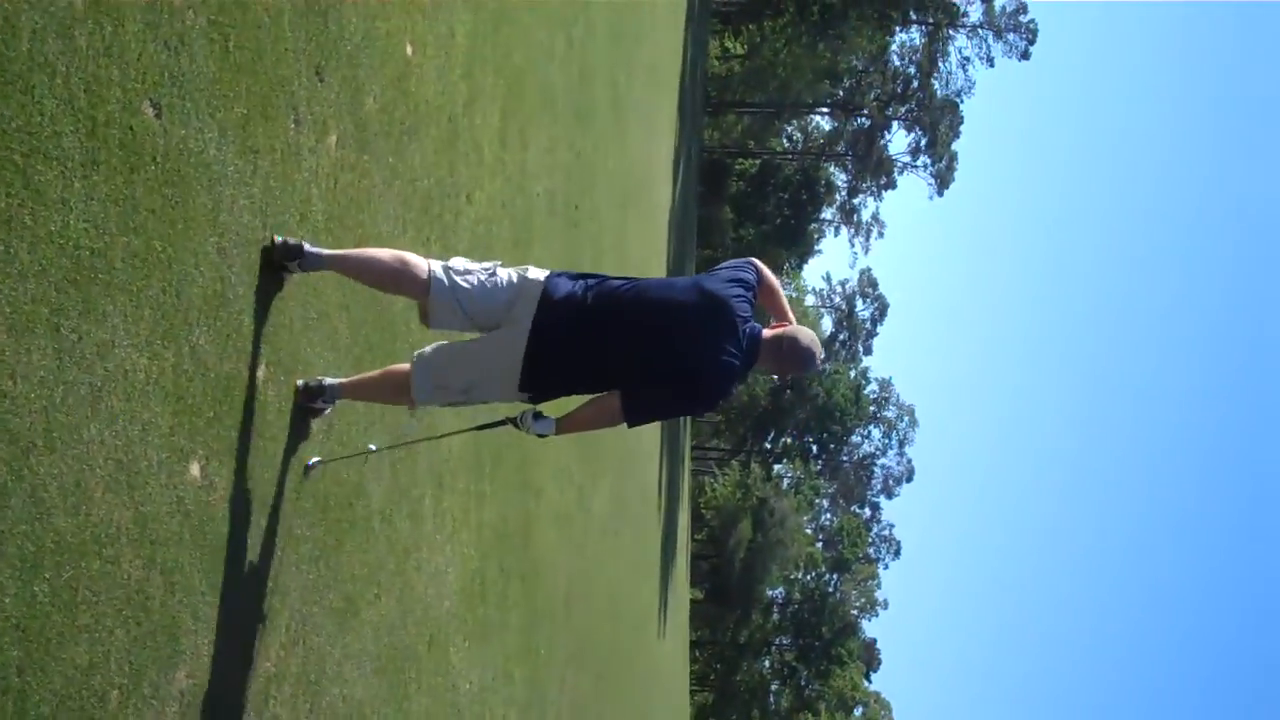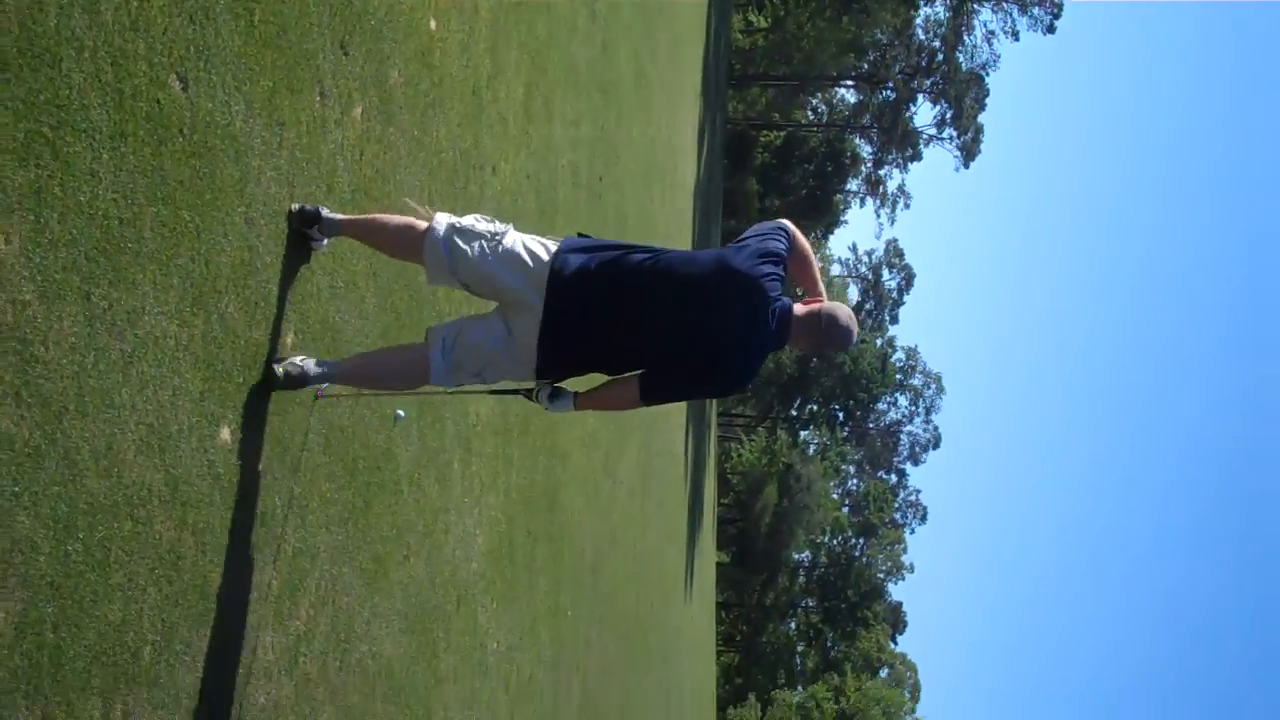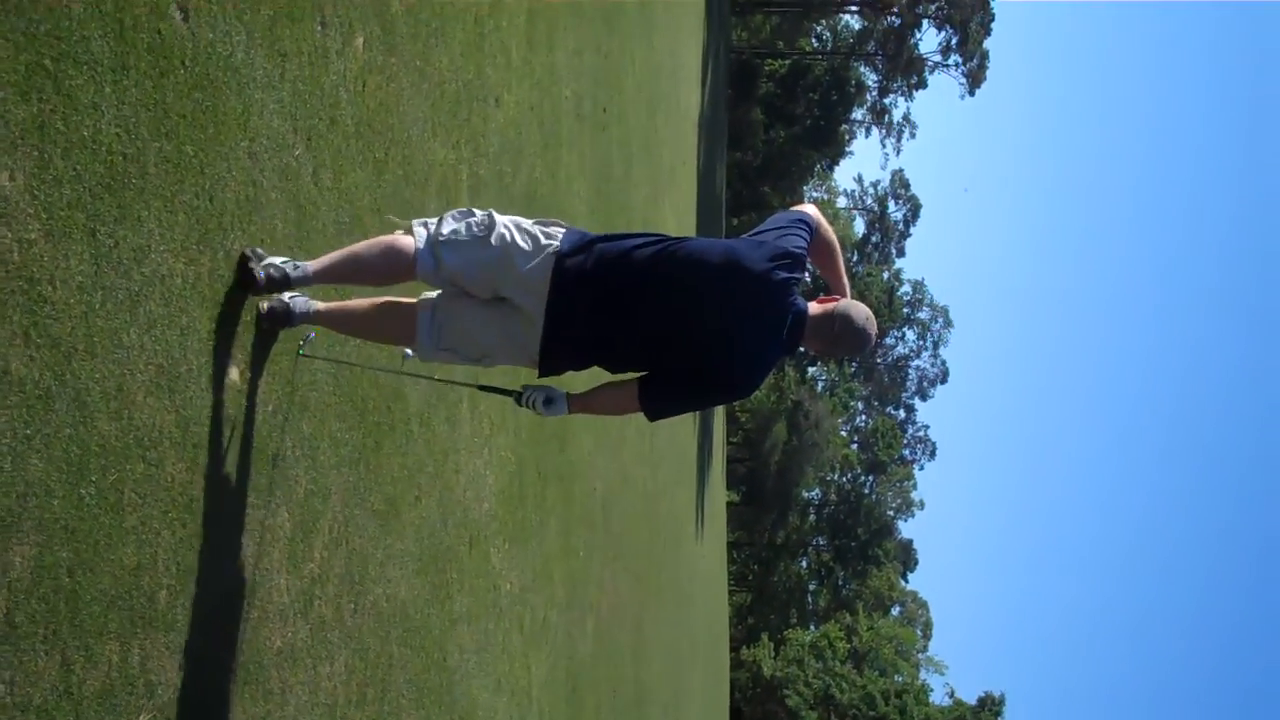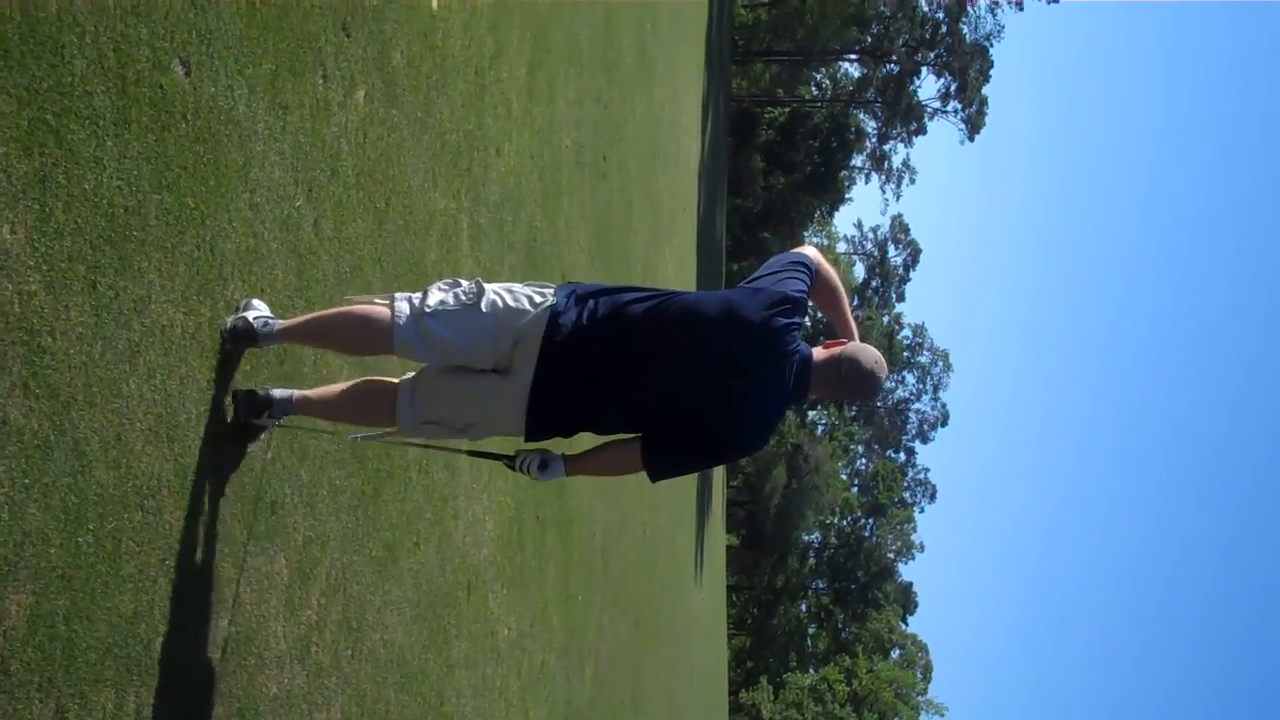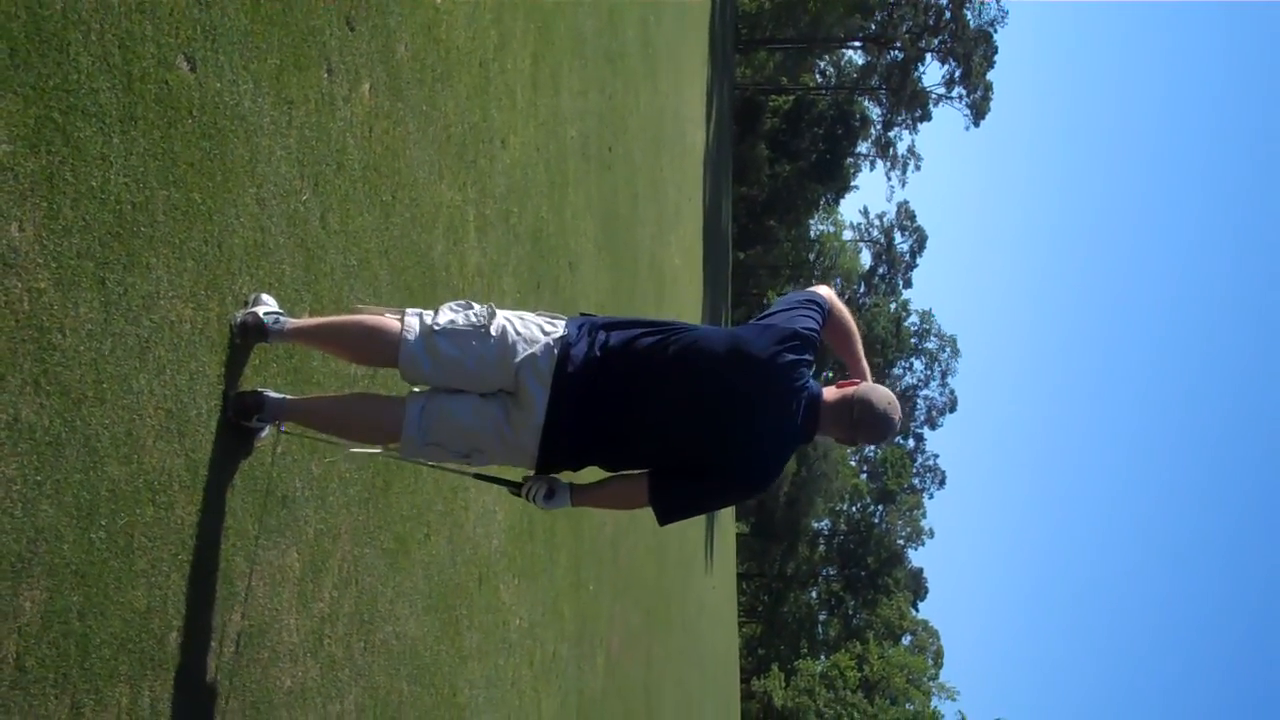
dt=0.7s
person 1, frame 1
left shoulder: (731, 290)
right shoulder: (708, 385)
left elbow: (760, 268)
right elbow: (622, 405)
left wrist: (788, 323)
right wrist: (554, 426)
left hip: (546, 292)
right hip: (539, 364)
left knee: (426, 279)
right knee: (425, 379)
left ankle: (313, 256)
person 1, frame 2
left shoulder: (763, 261)
right shoulder: (735, 367)
left elbow: (788, 228)
right elbow: (642, 388)
left wrist: (817, 291)
right wrist: (573, 401)
left hip: (561, 267)
right hip: (554, 345)
left knee: (437, 237)
right knee: (439, 358)
left ankle: (332, 221)
right ankle: (324, 372)
person 1, frame 3
left shoulder: (779, 255)
right shoulder: (741, 372)
left elbow: (809, 211)
right elbow: (643, 394)
left wrist: (843, 294)
right wrist: (568, 404)
left hip: (564, 259)
right hip: (559, 341)
left knee: (428, 245)
right knee: (424, 322)
left ankle: (295, 273)
right ankle: (312, 311)
person 1, frame 4
left shoulder: (778, 304)
right shoulder: (748, 427)
left elbow: (810, 255)
right elbow: (645, 453)
left wrist: (851, 338)
right wrist: (565, 466)
left hip: (555, 315)
right hip: (546, 404)
left knee: (405, 321)
right knee: (409, 404)
left ankle: (270, 327)
right ankle: (289, 402)
person 1, frame 5
left shoulder: (789, 339)
right shoulder: (758, 467)
left elbow: (825, 294)
right elbow: (654, 488)
left wrist: (864, 378)
right wrist: (570, 495)
left hip: (563, 346)
right hip: (552, 436)
left knee: (412, 339)
right knee: (408, 422)
left ankle: (280, 324)
right ankle: (280, 408)
